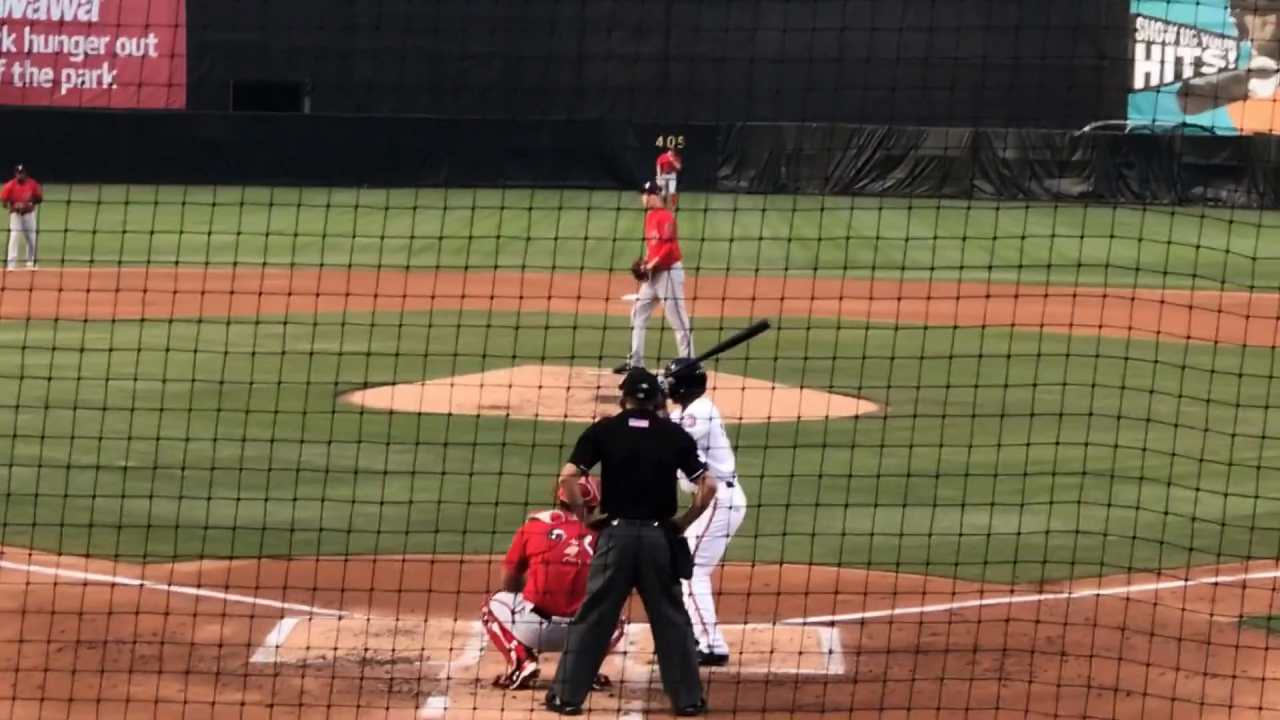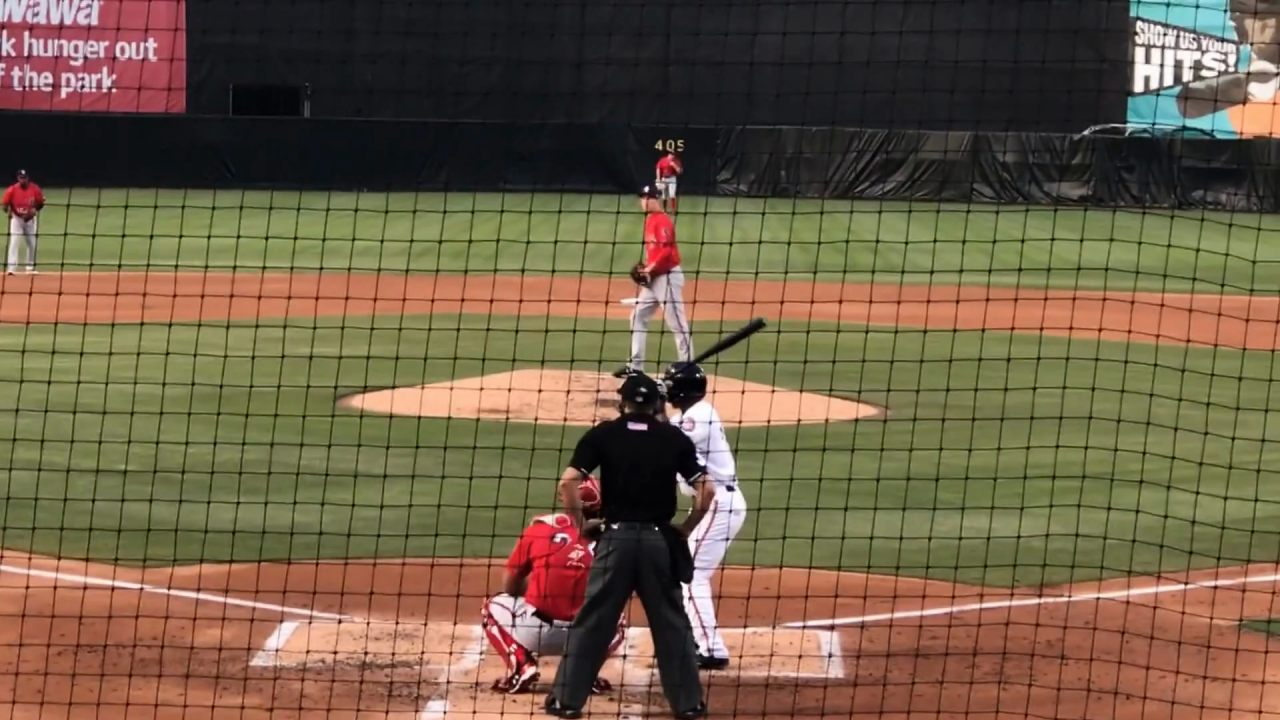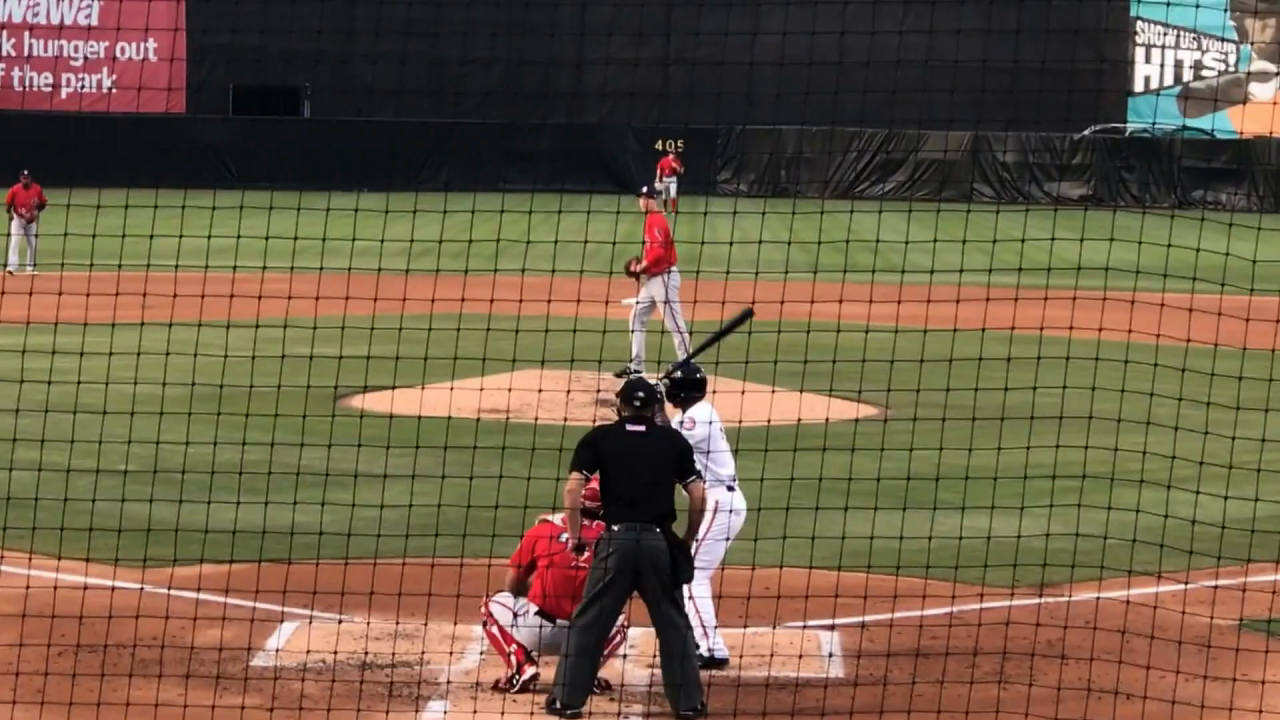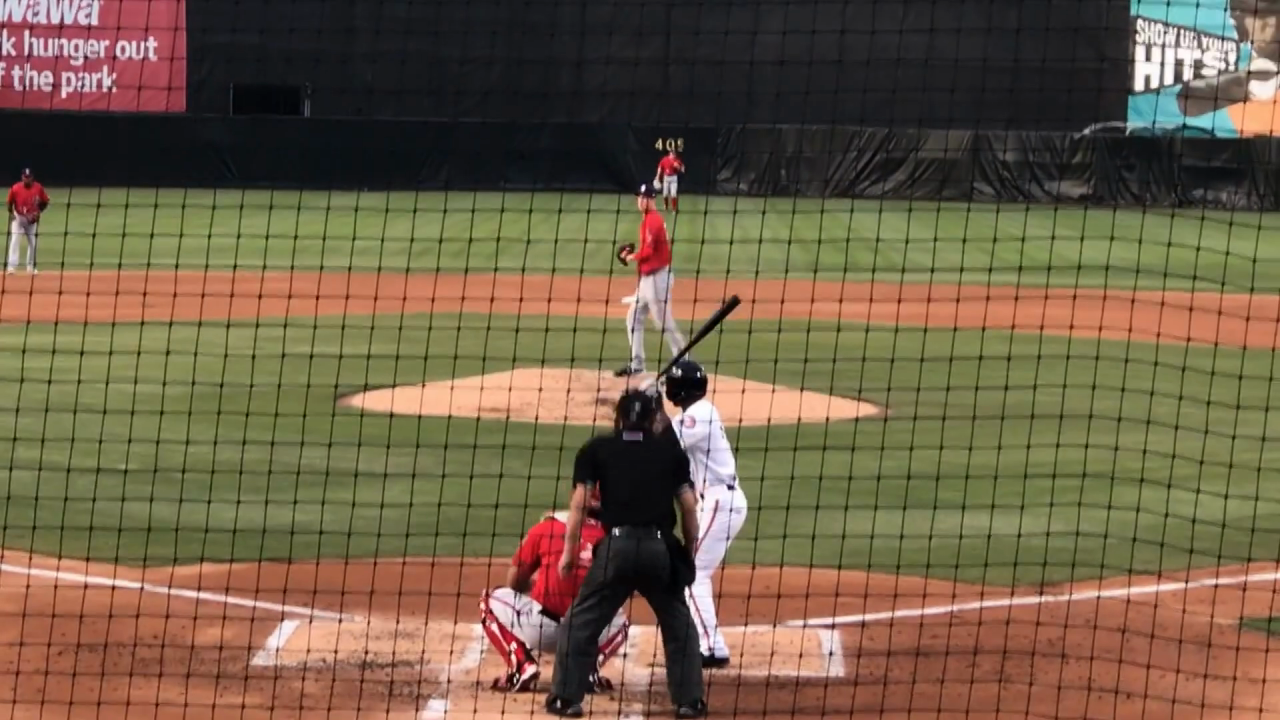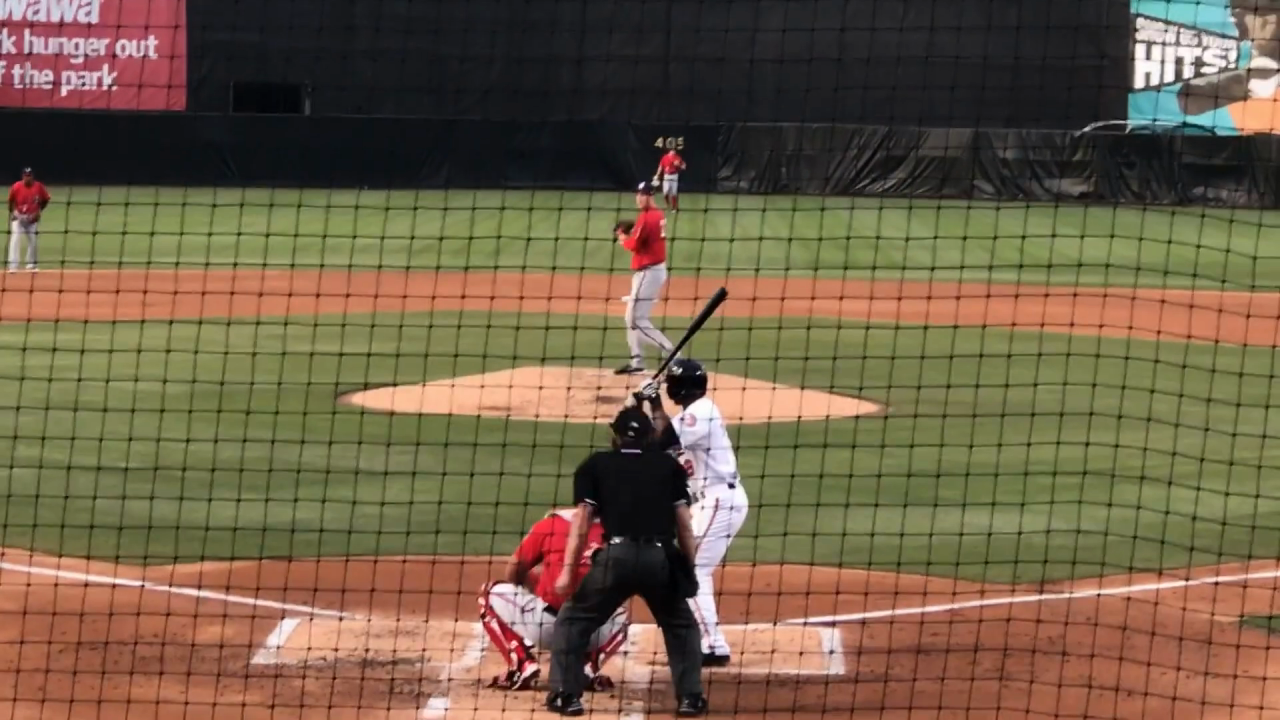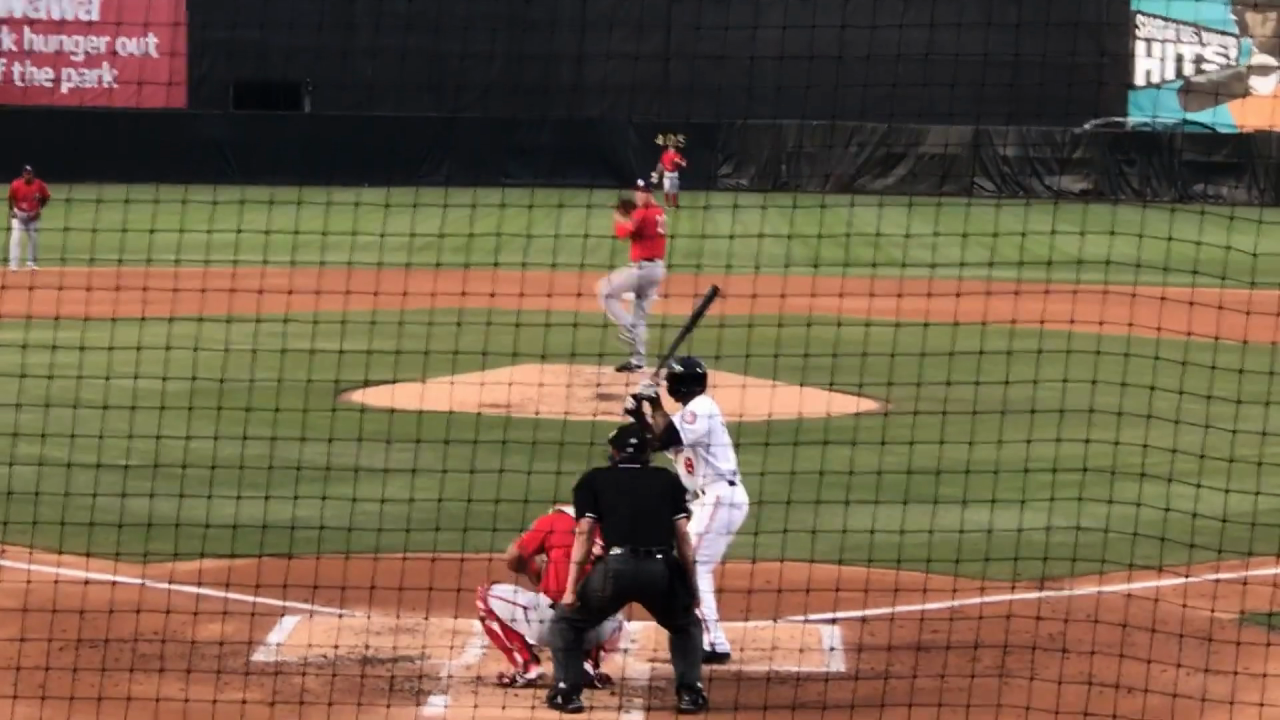
dt=0.1s
person 1, frame 1
left shoulder: (604, 430)
right shoulder: (675, 435)
left elbow: (567, 476)
right elbow: (709, 485)
left wrist: (585, 517)
right wrist: (684, 522)
left hip: (616, 534)
right hip: (659, 536)
left knee: (592, 617)
right knee: (671, 618)
person 1, frame 2
left shoulder: (602, 434)
right shoulder: (675, 439)
left elbow: (568, 483)
right elbow: (706, 491)
left wrist: (581, 526)
right wrist: (685, 530)
left hip: (616, 538)
right hip: (659, 540)
left knee: (591, 621)
right knee: (671, 622)
person 1, frame 3
left shoulder: (600, 437)
right shoulder: (673, 440)
left elbow: (573, 487)
right elbow: (698, 495)
left wrist: (575, 535)
right wrist: (686, 540)
left hip: (617, 539)
right hip: (659, 541)
left knee: (589, 620)
right knee: (673, 622)
person 1, frame 4
left shoulder: (597, 448)
right shoulder: (671, 450)
left elbow: (579, 501)
right elbow: (689, 508)
left wrist: (568, 553)
right wrist: (689, 555)
left hip: (617, 545)
right hip: (660, 547)
left knee: (581, 621)
right knee: (678, 624)
person 1, frame 5
left shoulder: (596, 464)
right shoulder: (668, 464)
left elbow: (581, 520)
right elbow: (684, 524)
left wrist: (567, 570)
right wrist: (688, 568)
left hip: (617, 555)
right hip: (660, 557)
left knee: (573, 619)
right knee: (680, 624)
left ankle: (566, 694)
person 1, frame 6
left shoulder: (594, 479)
right shoulder: (667, 479)
left elbow: (583, 535)
right elbow: (683, 539)
left wrist: (571, 587)
right wrist: (692, 587)
left hip: (616, 566)
right hip: (660, 569)
left knee: (568, 617)
right knee: (685, 622)
left ankle: (567, 690)
right ankle: (691, 691)
person 2, frame 1
left shoulder: (700, 411)
right shoulder: (689, 412)
left hip: (719, 499)
right hip: (713, 499)
left knee: (691, 571)
right knee: (690, 569)
left ankle: (713, 646)
right ankle: (703, 636)
person 2, frame 2
left shoulder: (700, 414)
right shoulder: (691, 415)
left hip: (720, 503)
right hip: (715, 503)
left knee: (691, 575)
right knee: (691, 572)
left ankle: (713, 650)
right ankle: (700, 641)
person 2, frame 3
left shoulder: (701, 414)
right shoulder: (691, 415)
left hip: (720, 503)
right hip: (716, 502)
left knee: (691, 574)
right knee: (691, 572)
left ankle: (714, 650)
right ankle: (700, 640)
person 2, frame 4
left shoulder: (701, 413)
right shoulder: (692, 415)
left hip: (720, 502)
right hip: (712, 503)
left knee: (692, 574)
right knee: (695, 571)
left ankle: (714, 649)
right ankle: (704, 640)
person 2, frame 5
left shoulder: (701, 411)
right shoulder: (692, 413)
left elbow: (664, 441)
right elbow: (663, 441)
left wrist: (656, 403)
left hip: (720, 500)
right hip: (713, 501)
left knee: (692, 572)
right knee: (692, 569)
left ankle: (714, 647)
right ankle: (704, 637)
person 2, frame 6
left shoulder: (701, 408)
right shoulder: (691, 410)
left elbow: (667, 438)
right elbow: (659, 442)
left wrist: (655, 402)
left hip: (721, 498)
right hip: (713, 498)
left knee: (693, 568)
right knee: (695, 566)
left ankle: (714, 644)
right ankle: (704, 634)
person 3, frame 1
left shoulder: (535, 526)
left elbow: (509, 584)
left hip: (534, 628)
left knee: (494, 605)
right knee: (615, 617)
left ankle: (522, 662)
person 3, frame 2
left shoulder: (539, 529)
left elbow: (510, 587)
left hip: (535, 632)
left knee: (492, 608)
right knee: (616, 621)
left ankle: (522, 666)
person 3, frame 3
left shoulder: (543, 528)
left elbow: (512, 586)
left hip: (537, 631)
left knee: (492, 606)
right knee: (618, 622)
left ankle: (522, 666)
person 3, frame 4
left shoulder: (550, 526)
left elbow: (514, 581)
left hip: (540, 628)
left knee: (492, 600)
right knee: (620, 620)
left ankle: (522, 665)
person 3, frame 5
left shoulder: (554, 523)
left elbow: (512, 573)
left wrist: (535, 579)
left hip: (545, 623)
right hip: (592, 634)
left knee: (490, 596)
right knee: (621, 617)
left ankle: (522, 664)
right ankle: (588, 666)
person 3, frame 6
left shoulder: (559, 520)
left elbow: (512, 559)
left wrist: (537, 572)
left hip: (552, 618)
right hip: (596, 632)
left knee: (487, 597)
right knee: (614, 620)
left ankle: (526, 665)
right ankle: (589, 664)
person 4, frame 1
left shoulder: (665, 216)
right shoulder: (651, 216)
left elbow: (669, 247)
left wrist: (651, 264)
right wrist: (646, 264)
left hip: (669, 273)
right hip: (654, 274)
left knee: (677, 320)
right knee: (639, 313)
right ankle: (635, 361)
person 4, frame 2
left shoulder: (661, 221)
right shoulder: (651, 220)
left elbow: (667, 251)
left wrist: (649, 268)
right wrist: (645, 269)
left hip: (667, 277)
right hip: (654, 278)
left knee: (677, 324)
right knee: (638, 318)
right ankle: (636, 365)
person 4, frame 3
left shoulder: (656, 221)
right shoulder: (650, 219)
left elbow: (660, 252)
left wrist: (643, 266)
right wrist: (642, 266)
left hip: (664, 278)
right hip: (652, 278)
left knee: (675, 324)
right knee: (637, 318)
right ankle: (636, 365)
person 4, frame 4
left shoulder: (650, 221)
right shoulder: (655, 218)
left elbow: (648, 252)
left wrist: (632, 257)
right wrist: (635, 254)
left hip: (656, 277)
right hip: (648, 277)
left knee: (665, 325)
right knee: (634, 318)
right ankle: (637, 363)
person 4, frame 5
left shoulder: (646, 217)
right shoulder: (657, 215)
left elbow: (634, 244)
left wrist: (622, 238)
right wrist: (628, 235)
left hip: (648, 272)
right hip: (649, 271)
left knee: (639, 321)
right knee: (631, 316)
right ankle: (636, 361)
person 4, frame 6
left shoulder: (644, 213)
right shoulder: (658, 212)
left elbow: (624, 233)
left wrist: (619, 219)
right wrist: (628, 219)
left hip: (643, 267)
right hip: (657, 267)
left knee: (606, 293)
right knee: (639, 313)
left ankle: (631, 332)
right ankle: (638, 359)
